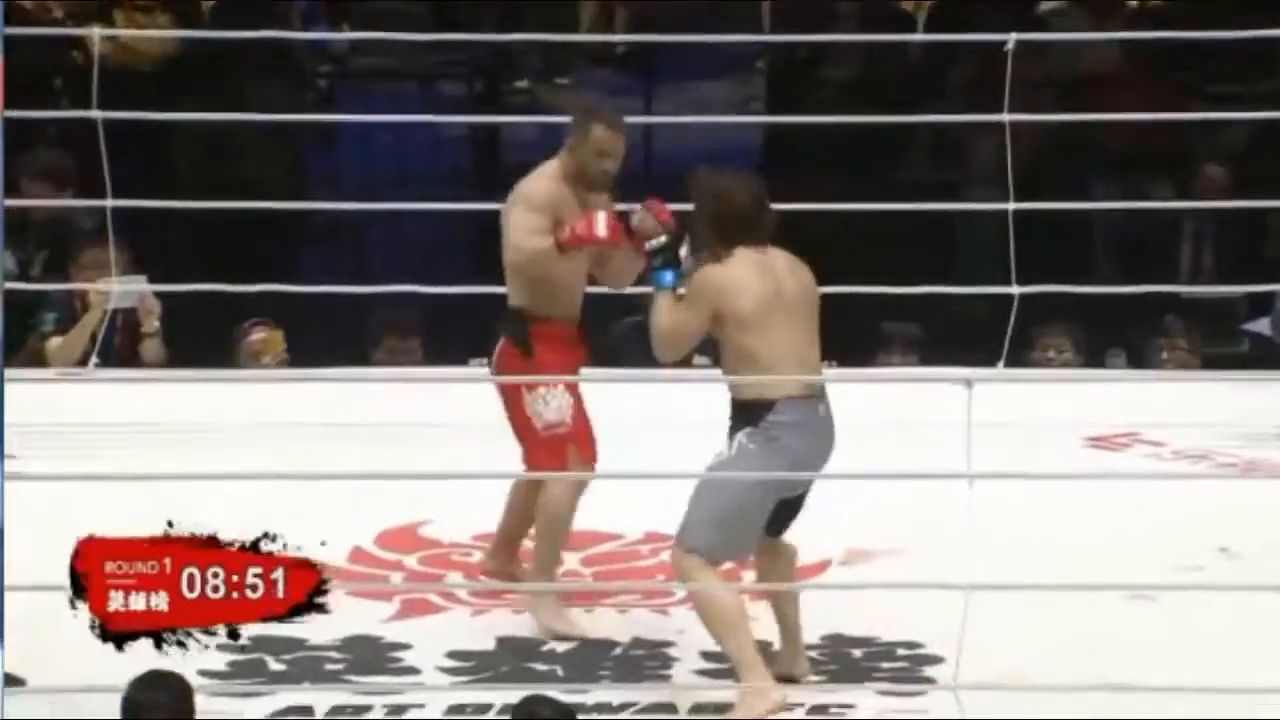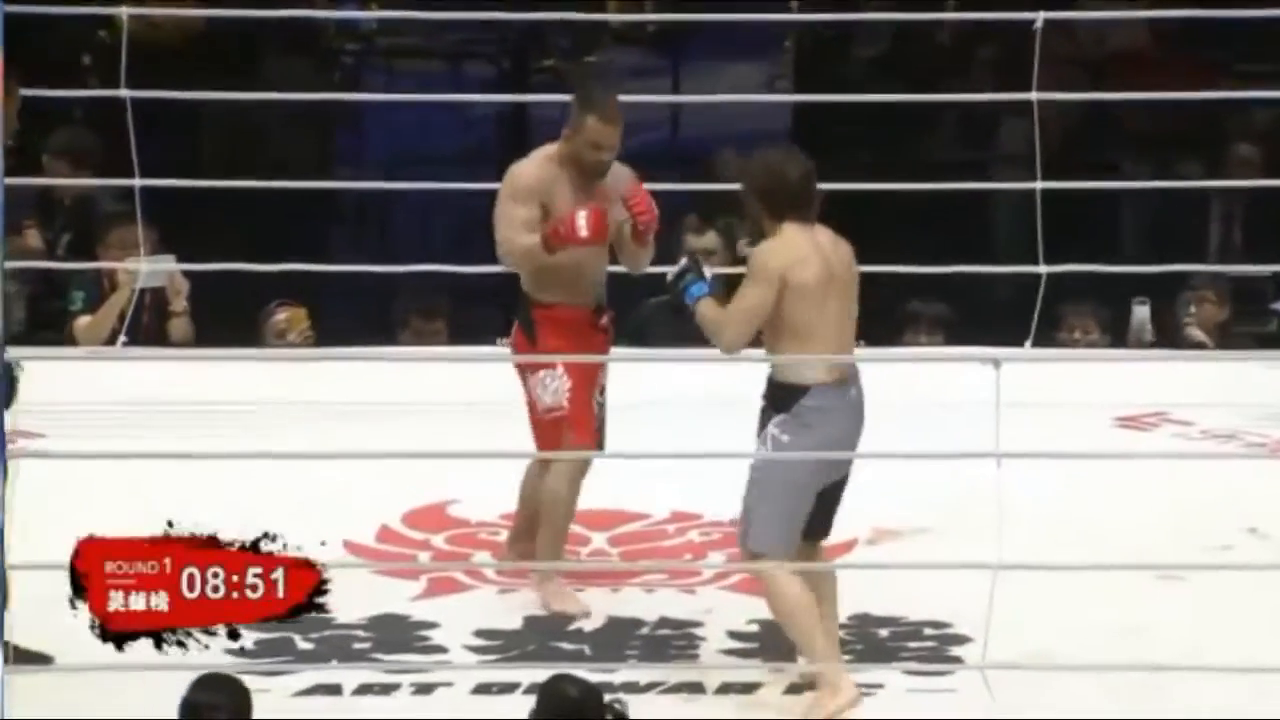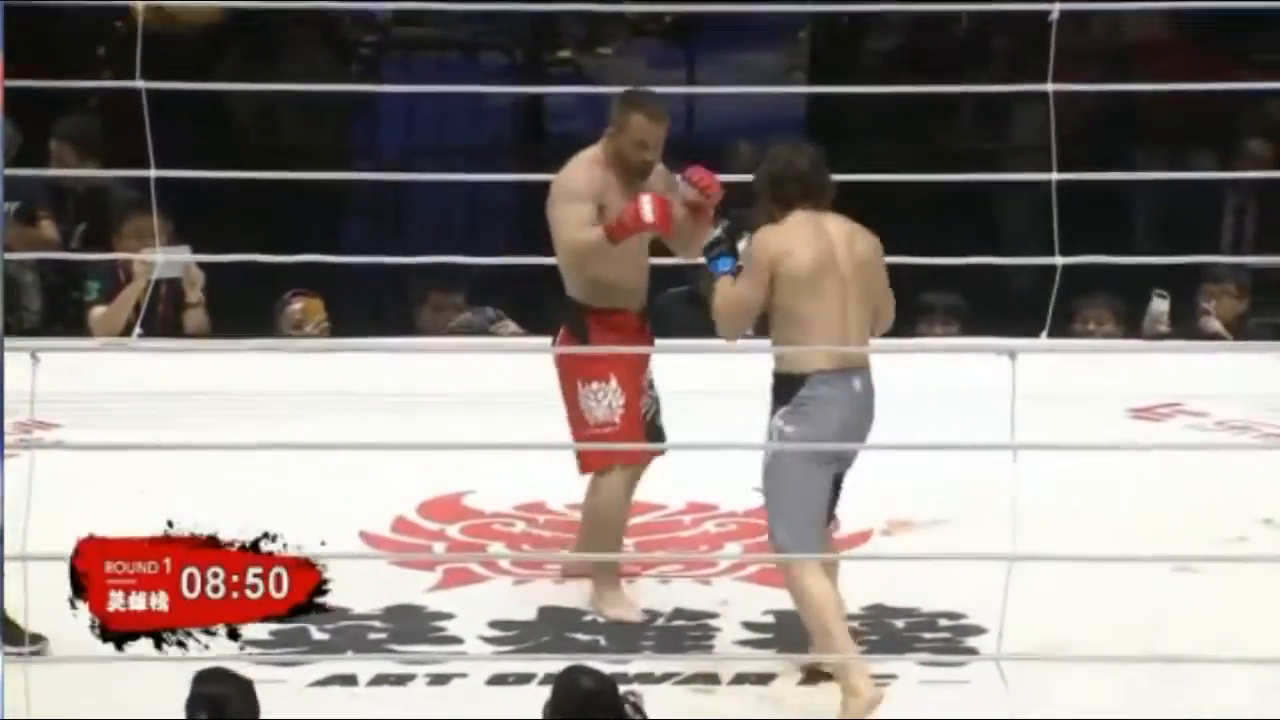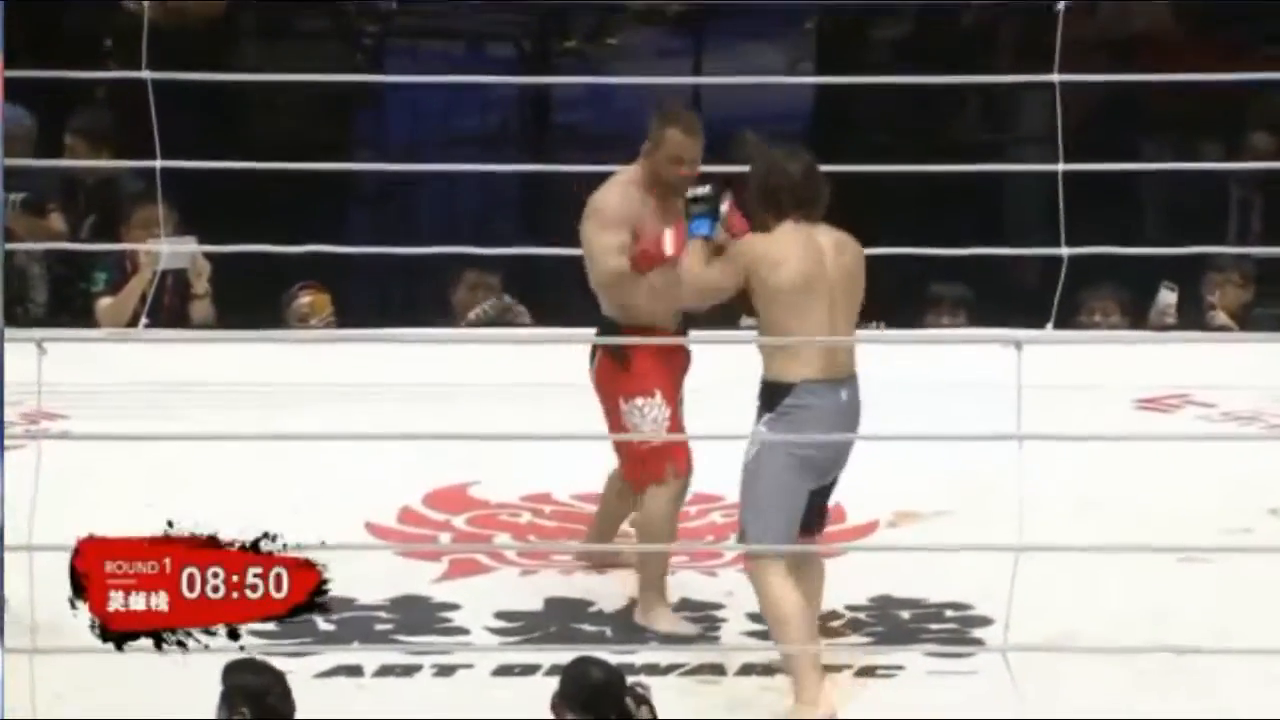
dt=0.5s
person 1, frame 1
left shoulder: (714, 279)
right shoulder: (793, 268)
left elbow: (666, 343)
left wrist: (665, 272)
left hip: (770, 428)
right hip: (815, 424)
left knee: (695, 560)
right knee: (767, 533)
right ankle: (792, 658)
person 1, frame 2
left shoulder: (773, 254)
right shoulder: (839, 248)
left elbow: (730, 337)
left wrist: (694, 289)
left hip: (801, 412)
right hip: (845, 404)
left knee: (766, 555)
right knee: (804, 542)
right ankle: (828, 662)
person 1, frame 3
left shoulder: (771, 241)
right shoulder: (863, 239)
left elbow: (730, 325)
right elbow: (882, 320)
left wrist: (722, 262)
left hip: (806, 399)
right hip: (857, 392)
left knee: (796, 555)
right knee: (814, 525)
right ankle: (832, 646)
person 1, frame 4
left shoulder: (758, 249)
right shoulder: (849, 249)
left elbow: (691, 293)
left hip: (794, 411)
right hip: (842, 406)
left knee: (765, 559)
right knee: (802, 534)
right ankle: (806, 652)
person 2, frame 1
left shoulder: (597, 201)
right shoulder: (539, 191)
left elbow: (616, 278)
right elbow: (518, 258)
left wrist: (640, 239)
right wrist: (573, 238)
left hip: (561, 340)
right hip: (529, 344)
left knee: (546, 465)
right knee: (572, 464)
left ankle: (501, 557)
right ankle: (540, 590)
person 2, frame 2
left shoulder: (622, 180)
right shoulder: (530, 176)
left elbow: (636, 263)
right elbow: (509, 252)
left wrist: (643, 230)
right wrist: (557, 235)
left hip: (592, 324)
right hip: (544, 327)
left knee: (560, 446)
right knee: (569, 449)
left ankle: (523, 542)
right ankle: (550, 578)
person 2, frame 3
left shoulder: (656, 177)
right shoulder: (578, 179)
left elbow: (685, 246)
right elbow: (572, 253)
left wrist: (701, 208)
right wrist: (621, 227)
left hip: (632, 328)
right hip: (592, 334)
left knee: (635, 452)
right knee: (617, 461)
left ankle: (585, 553)
right ankle: (606, 589)
person 2, frame 4
left shoulder: (686, 198)
right shoulder: (614, 201)
right elbow: (603, 280)
right wrist: (642, 258)
left hip: (666, 346)
right hip: (628, 352)
left knee: (643, 460)
right knee: (667, 475)
left ankle: (596, 543)
right ankle: (651, 603)
